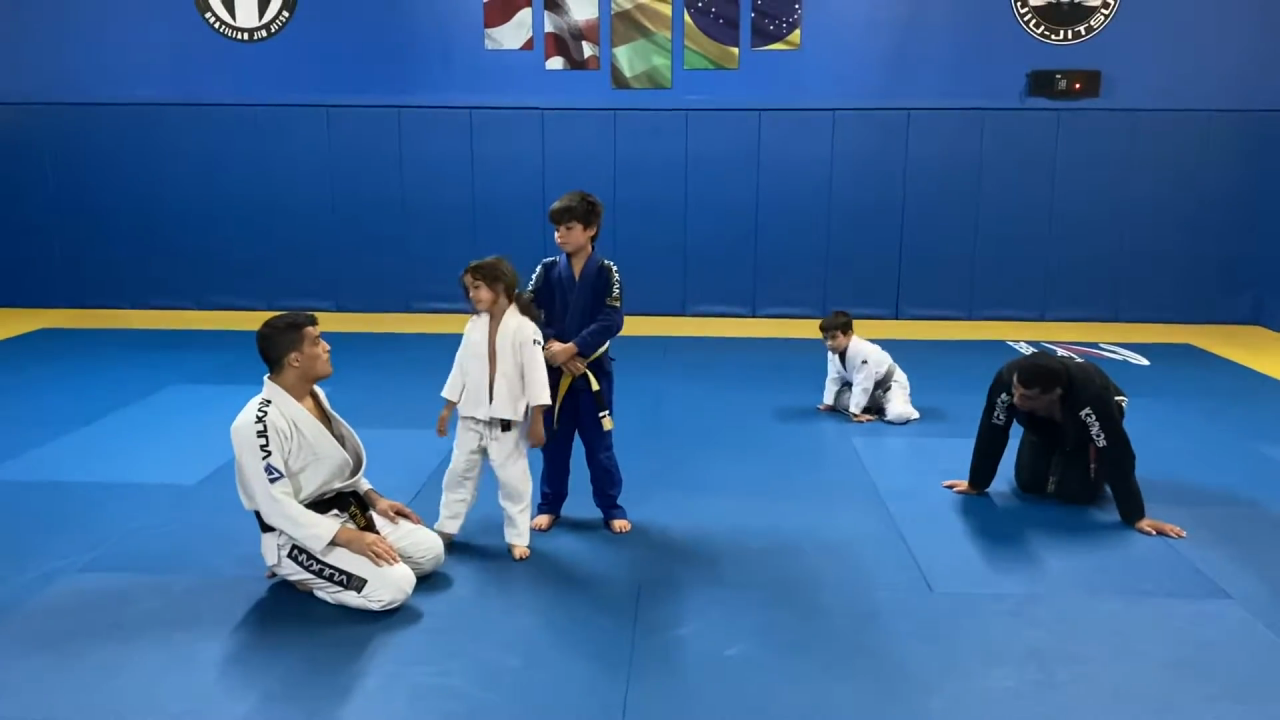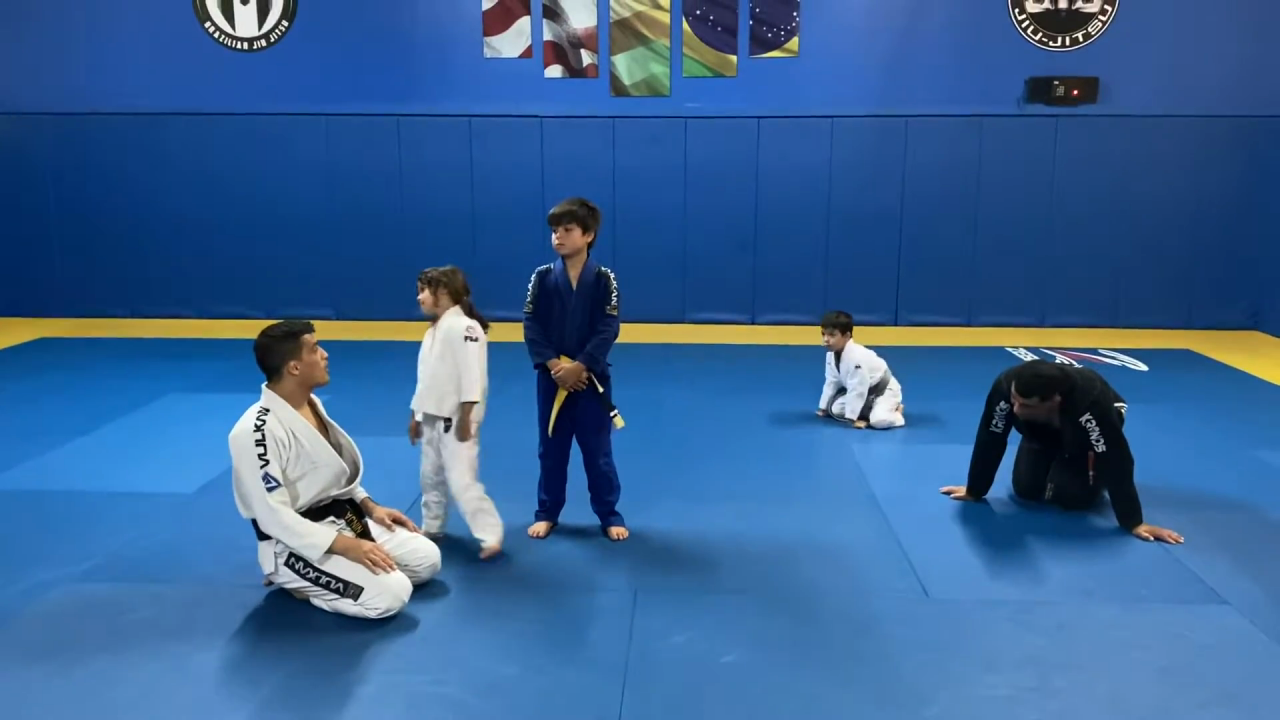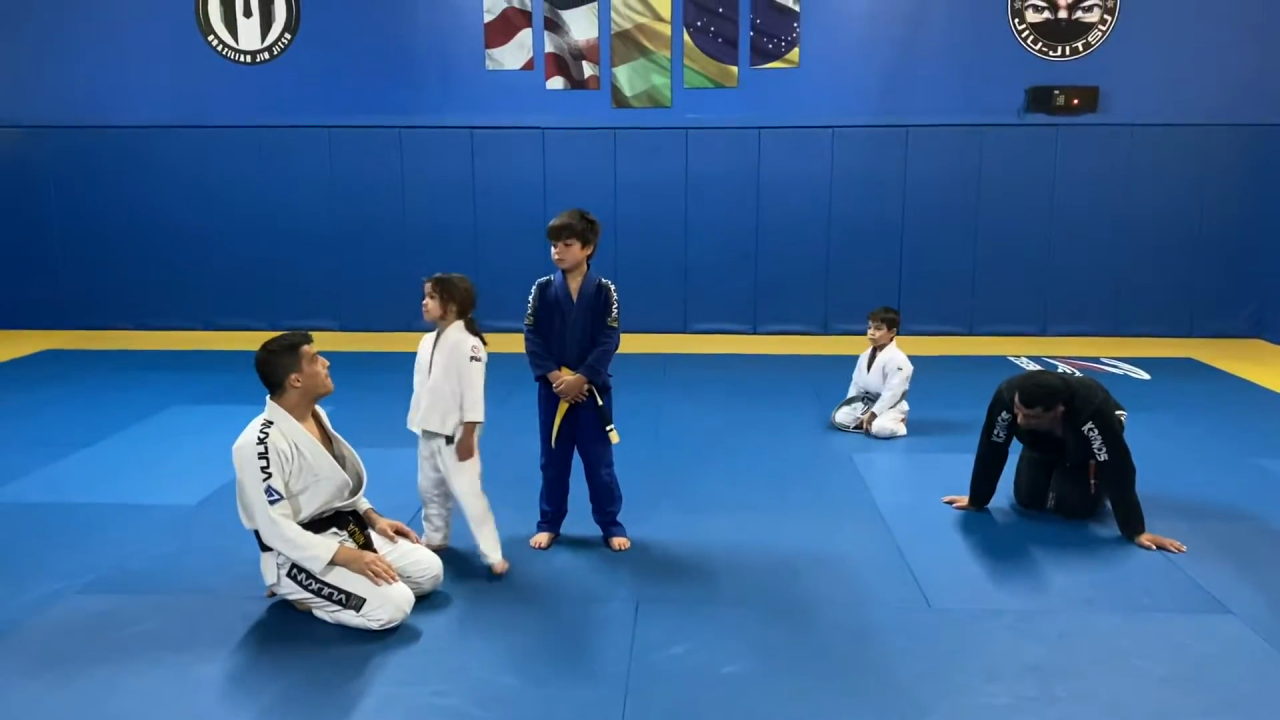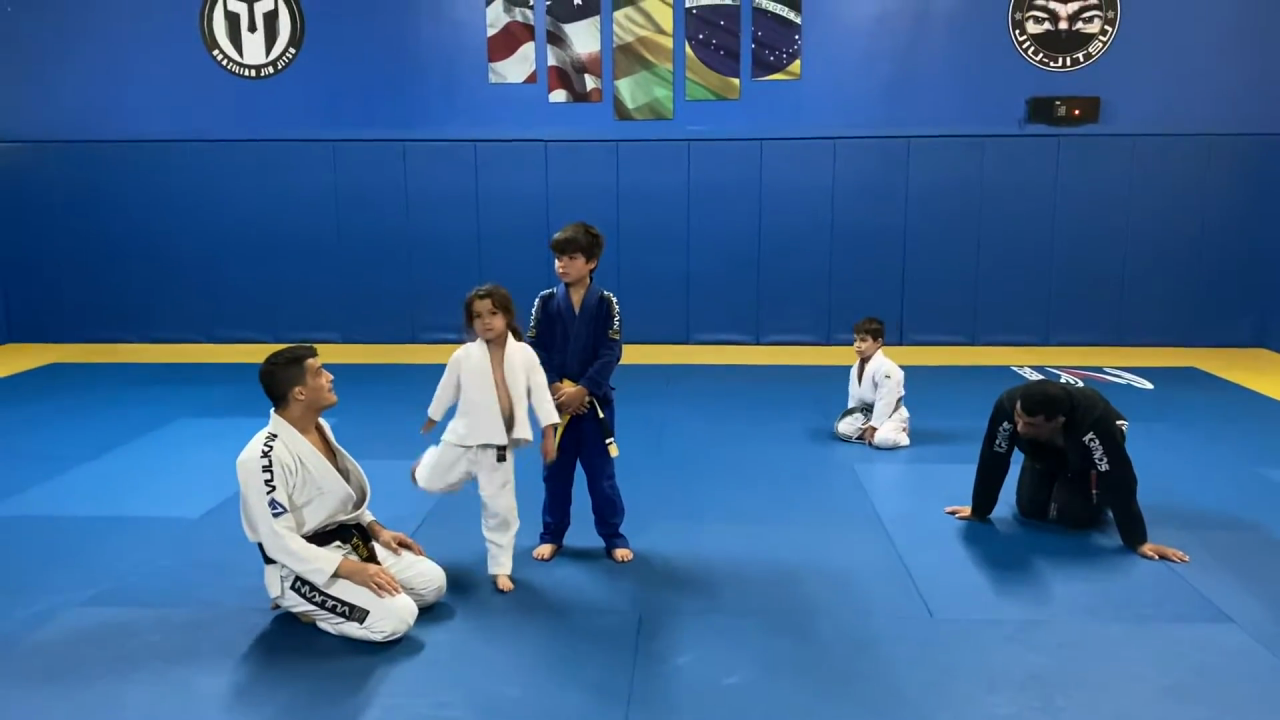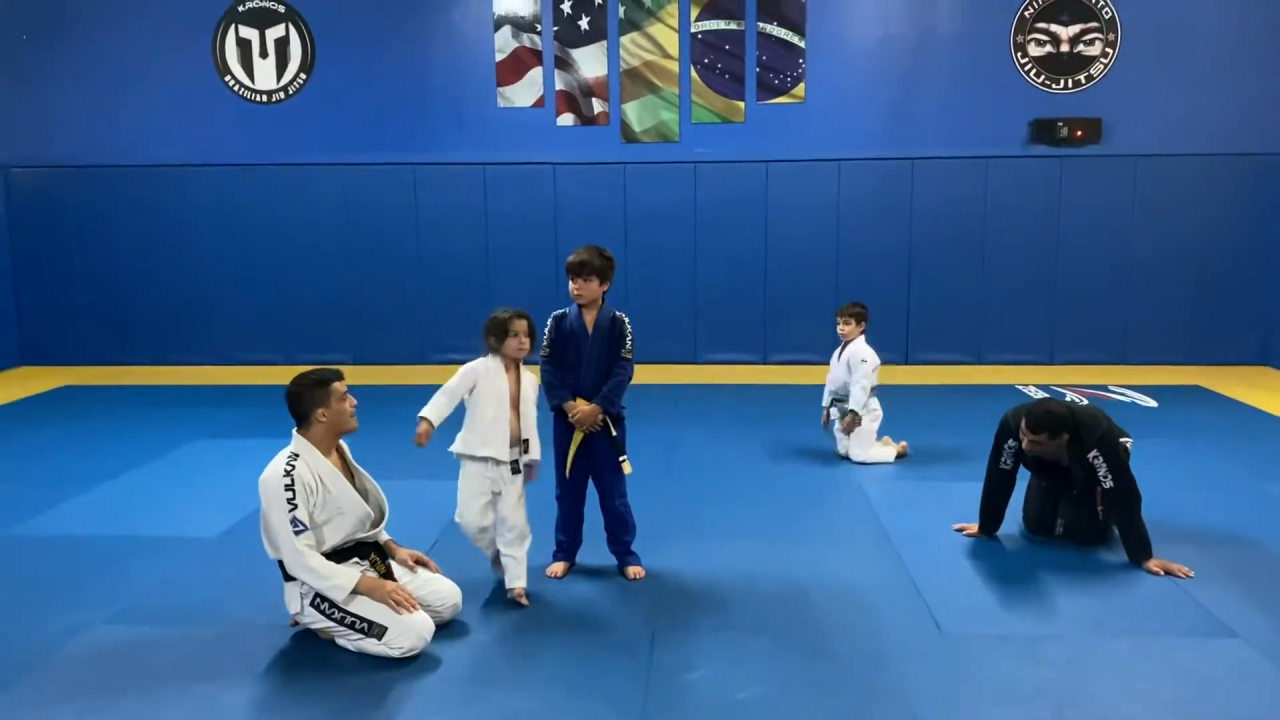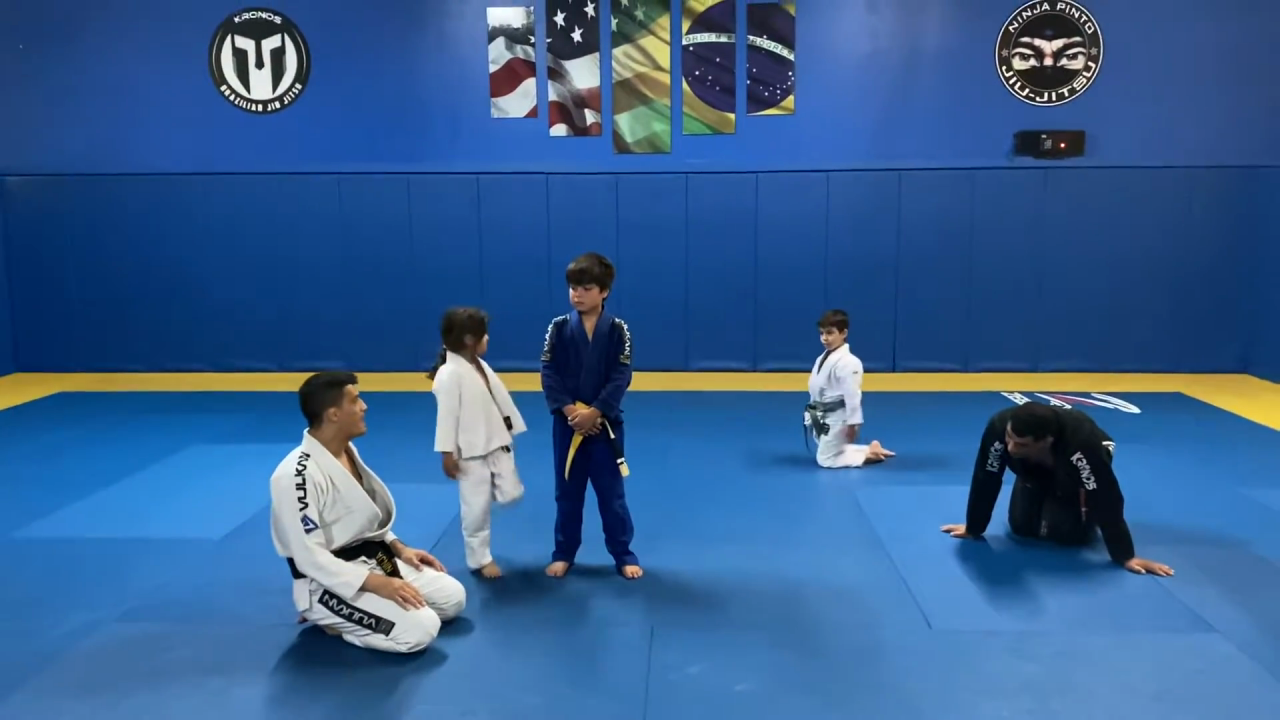
dt=0.5s
person 1, frame 1
left shoulder: (607, 272)
right shoulder: (547, 269)
left elbow: (610, 322)
left wrist: (572, 348)
right wrist: (551, 346)
left hip: (593, 369)
right hip: (553, 370)
left knee: (599, 442)
right knee: (554, 442)
left ankle: (611, 507)
right ankle: (549, 505)
person 1, frame 2
left shoulder: (603, 279)
right shoulder: (542, 278)
left elbow: (607, 330)
right elbow: (532, 327)
left wrist: (579, 367)
right wrist: (554, 364)
left hip: (591, 376)
right hip: (552, 377)
left knee: (597, 449)
right knee: (551, 449)
left ankle: (609, 514)
right ankle: (547, 512)
person 1, frame 3
left shoulder: (604, 291)
right shoulder: (542, 289)
left elbow: (607, 342)
right elbow: (533, 339)
left wrist: (580, 378)
right wrist: (555, 376)
left hip: (593, 388)
right hip: (552, 388)
left knee: (599, 460)
right knee: (553, 460)
left ankle: (611, 524)
right ankle: (549, 523)
person 1, frame 4
left shoulder: (606, 303)
right shoulder: (545, 302)
left elbow: (609, 354)
right elbow: (535, 350)
left wrist: (581, 391)
right wrist: (556, 389)
left hip: (594, 400)
right hip: (555, 400)
left knee: (601, 472)
right knee: (556, 472)
left ankle: (613, 536)
right ankle: (551, 535)
person 1, frame 5
left shoulder: (618, 323)
right shoulder: (557, 322)
left elbow: (622, 373)
right elbow: (548, 370)
left wrist: (595, 409)
right wrist: (570, 407)
left hip: (607, 419)
right hip: (567, 419)
left knee: (613, 490)
right knee: (568, 490)
left ankle: (626, 554)
right ankle: (564, 553)
person 1, frame 6
left shoulder: (617, 330)
right shoulder: (558, 328)
left elbow: (620, 378)
right elbow: (549, 375)
left wrist: (594, 413)
right wrist: (570, 410)
left hip: (605, 422)
right hip: (567, 423)
left knee: (611, 492)
right knee: (567, 492)
left ankle: (623, 554)
right ankle: (563, 553)
person 2, frame 1
left shoulder: (525, 328)
right shoulder: (474, 325)
left elbow: (536, 376)
right elbow: (460, 368)
left wrist: (536, 421)
right wrist: (448, 407)
left hip: (507, 420)
right hip: (470, 416)
left knee: (514, 479)
right knee: (459, 473)
left ankle: (518, 537)
right ankle: (446, 528)
person 2, frame 2
left shoulder: (465, 327)
right shoulder: (434, 330)
left elbow: (472, 375)
left wrist: (466, 416)
right wrist: (416, 416)
left hip: (455, 418)
right hip: (433, 418)
left knee: (461, 480)
right knee: (430, 476)
left ankle: (490, 534)
right ankle: (431, 527)
person 2, frame 3
left shoulder: (468, 344)
right shoulder: (428, 341)
left elbow: (473, 393)
left wrist: (467, 437)
right wrist: (415, 424)
left hip: (456, 434)
right hip: (428, 431)
left knee: (467, 493)
right knee: (430, 490)
left ankle: (492, 555)
right ankle: (434, 538)
person 2, frame 4
left shoulder: (523, 353)
right shoulder: (464, 355)
left elbow: (540, 393)
right elbow: (446, 390)
left wrist: (549, 434)
right wrist: (430, 422)
left hip: (500, 447)
right hip: (462, 438)
left knee: (501, 509)
right knee: (430, 481)
left ankle: (500, 569)
right ankle: (423, 465)
person 2, frame 5
left shoulder: (529, 379)
right shoulder: (478, 369)
right elbow: (448, 394)
left wrist: (531, 459)
right wrist: (426, 421)
left hip: (512, 461)
right hip: (479, 459)
left knee: (515, 524)
right knee: (471, 519)
left ankle: (516, 582)
right ankle: (493, 554)
person 2, frame 6
left shoulder: (480, 365)
right shoulder: (449, 374)
right elbow: (446, 416)
left wrist: (507, 437)
right wrist: (448, 455)
left hip: (498, 445)
right hip: (472, 452)
left knee: (512, 493)
right knee: (476, 507)
right ankle: (480, 559)
person 3, frame 1
left shoulder: (314, 394)
right shoulder: (258, 423)
right elbow: (276, 507)
left wrist: (373, 498)
right wrist: (348, 538)
right hip: (299, 535)
left knee: (430, 551)
right knee: (394, 587)
left ankle: (323, 569)
right ankle: (299, 572)
person 3, frame 2
left shoulder: (310, 403)
right shoulder: (257, 431)
right elbow: (274, 516)
left wrist: (370, 506)
right wrist: (345, 547)
right hip: (295, 544)
left knee: (427, 559)
right knee: (390, 594)
left ankle: (314, 579)
right ankle: (295, 581)
person 3, frame 3
left shoulder: (314, 414)
right shoulder: (260, 444)
right elbow: (275, 528)
left wrist: (373, 517)
right wrist: (347, 558)
right hip: (298, 555)
left knee: (429, 571)
right knee: (393, 605)
left ankle: (331, 587)
right ankle: (297, 592)
person 3, frame 4
left shoulder: (319, 427)
right shoulder: (265, 457)
right elbow: (279, 542)
left wrist: (377, 530)
right wrist: (351, 571)
right hip: (302, 569)
left knee: (432, 583)
right knee: (396, 617)
left ankle: (324, 603)
right ankle: (302, 605)
person 3, frame 5
left shoulder: (338, 448)
right shoulder: (287, 475)
right elbow: (299, 559)
left wrist: (393, 548)
right wrist: (369, 587)
right hip: (321, 585)
left knee: (448, 599)
right knee: (413, 634)
left ankle: (343, 618)
right ankle: (320, 621)
person 3, frame 6
left shoulder: (345, 451)
right shoulder: (297, 475)
right elbow: (310, 557)
left wrist: (399, 548)
right wrist: (377, 585)
right hip: (328, 583)
left knee: (452, 597)
right knee: (419, 629)
left ankle: (348, 616)
right ankle: (327, 618)
person 4, frame 1
left shoulder: (1092, 394)
right shoulder: (1007, 379)
left elbow: (1117, 454)
right elbow: (991, 434)
left wrist: (1136, 517)
right wrist: (976, 484)
left hip: (1088, 429)
right hip: (1044, 427)
left knee: (1074, 491)
right knee: (1029, 484)
left ankle: (1093, 468)
right ankle: (1058, 457)
person 4, frame 2
left shoulder: (1092, 401)
right shoulder: (1006, 386)
left elbow: (1116, 461)
right elbow: (990, 441)
left wrist: (1134, 522)
right wrist: (974, 490)
left hip: (1086, 438)
right hip: (1043, 434)
left knee: (1073, 496)
right knee: (1026, 490)
left ankle: (1095, 477)
right ankle: (1055, 464)
person 4, frame 3
left shoulder: (1094, 410)
right shoulder: (1007, 395)
left elbow: (1118, 470)
right elbow: (991, 451)
left wrist: (1135, 531)
right wrist: (976, 500)
left hip: (1086, 448)
right hip: (1043, 444)
left knee: (1075, 505)
right knee: (1027, 499)
left ankle: (1096, 485)
right ankle: (1057, 473)
person 4, frame 4
left shoulder: (1095, 420)
right shoulder: (1008, 405)
left elbow: (1119, 481)
right elbow: (993, 461)
left wrist: (1138, 541)
right wrist: (979, 510)
left hip: (1086, 459)
right hip: (1045, 454)
left knee: (1077, 516)
right knee: (1030, 510)
left ankle: (1097, 498)
right ankle: (1058, 485)
person 4, frame 5
left shoulder: (1099, 438)
right shoulder: (1013, 423)
left elbow: (1124, 498)
right elbow: (999, 479)
left wrist: (1143, 557)
right wrist: (986, 527)
left hip: (1092, 475)
right hip: (1050, 471)
left knee: (1085, 532)
right knee: (1036, 526)
left ankle: (1104, 514)
right ankle: (1064, 501)
person 4, frame 6
left shoulder: (1082, 442)
right shoulder: (999, 427)
left elbow: (1106, 499)
right elbow: (985, 481)
left wrist: (1125, 556)
right wrist: (973, 528)
left hip: (1075, 478)
right hip: (1035, 473)
left knee: (1069, 533)
right knee: (1022, 528)
left ankle: (1086, 516)
right ankle: (1047, 503)
